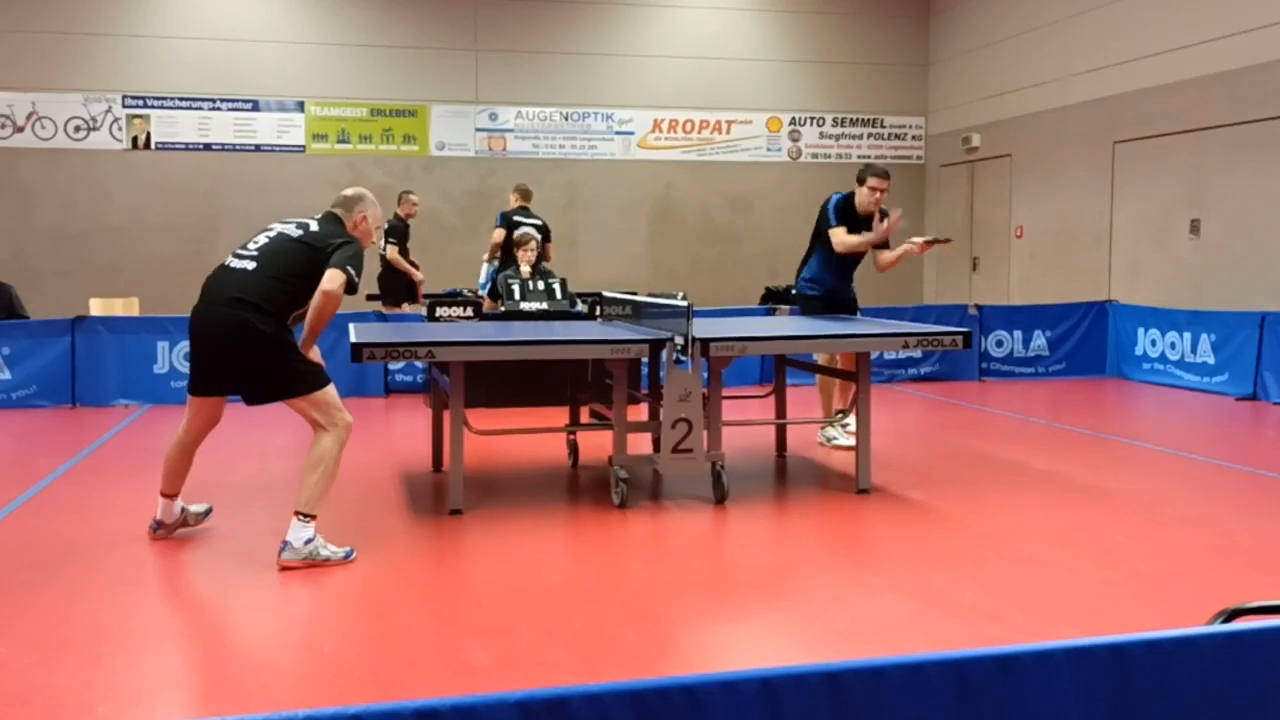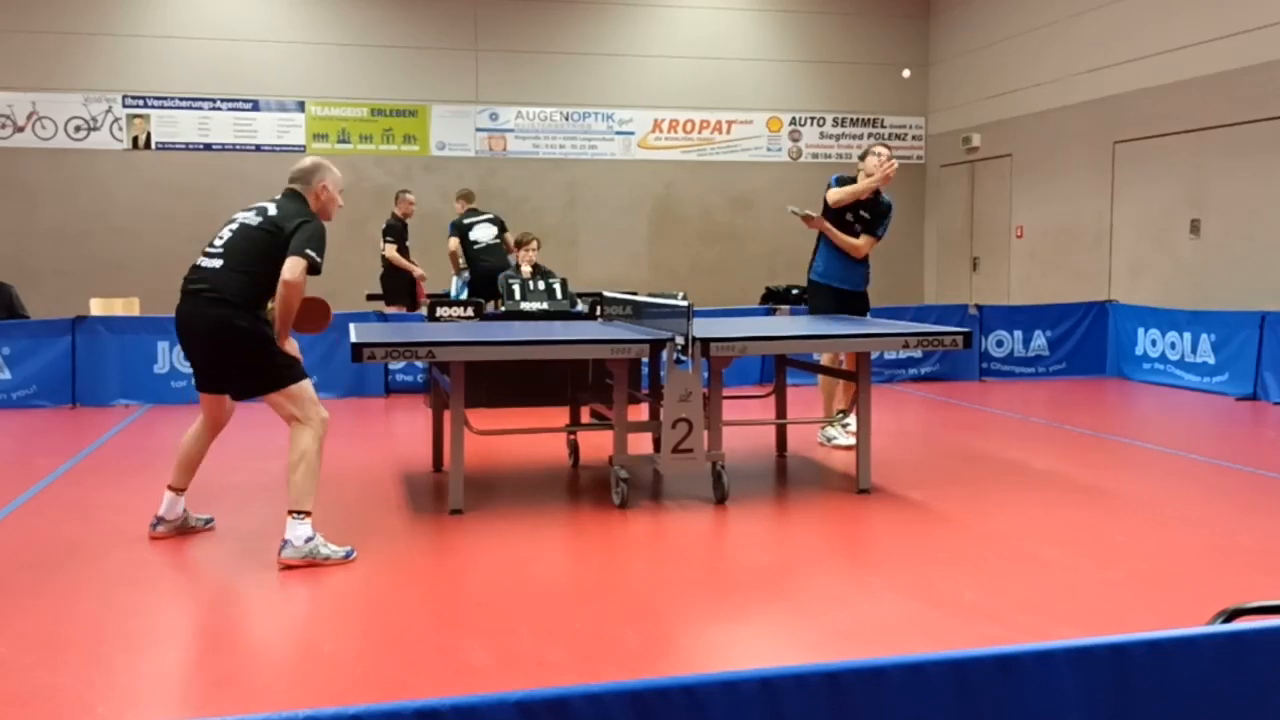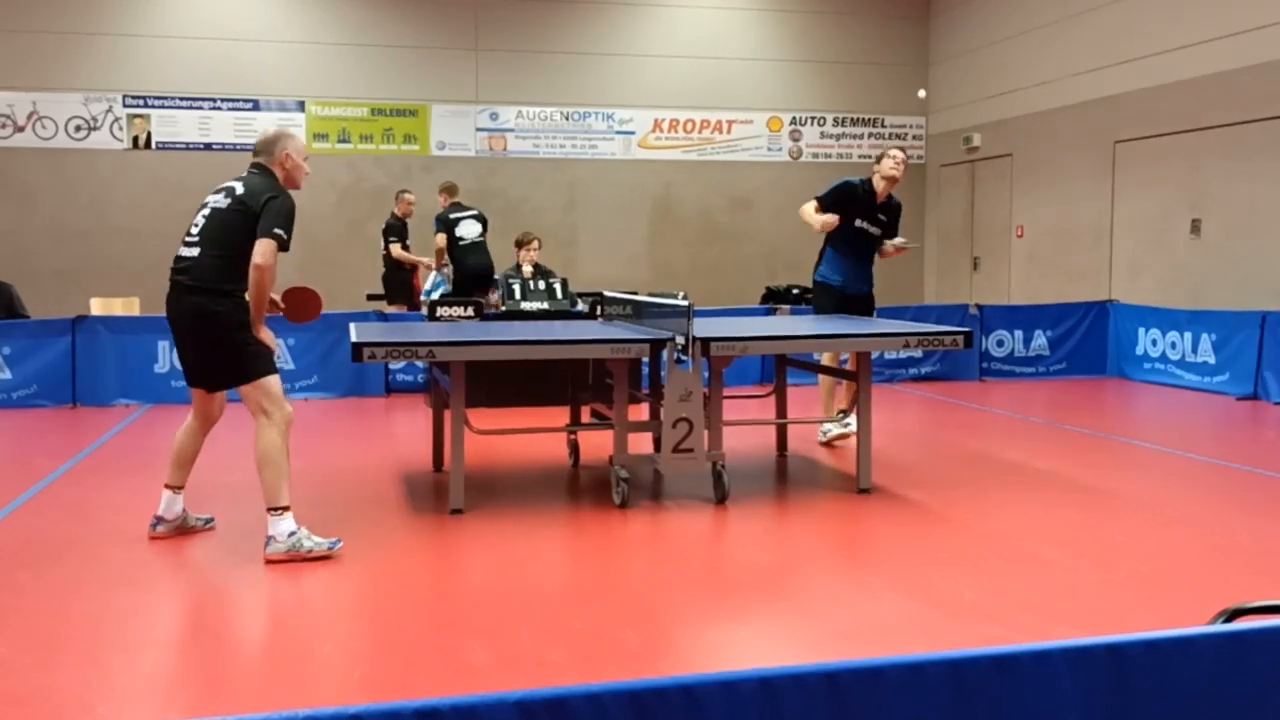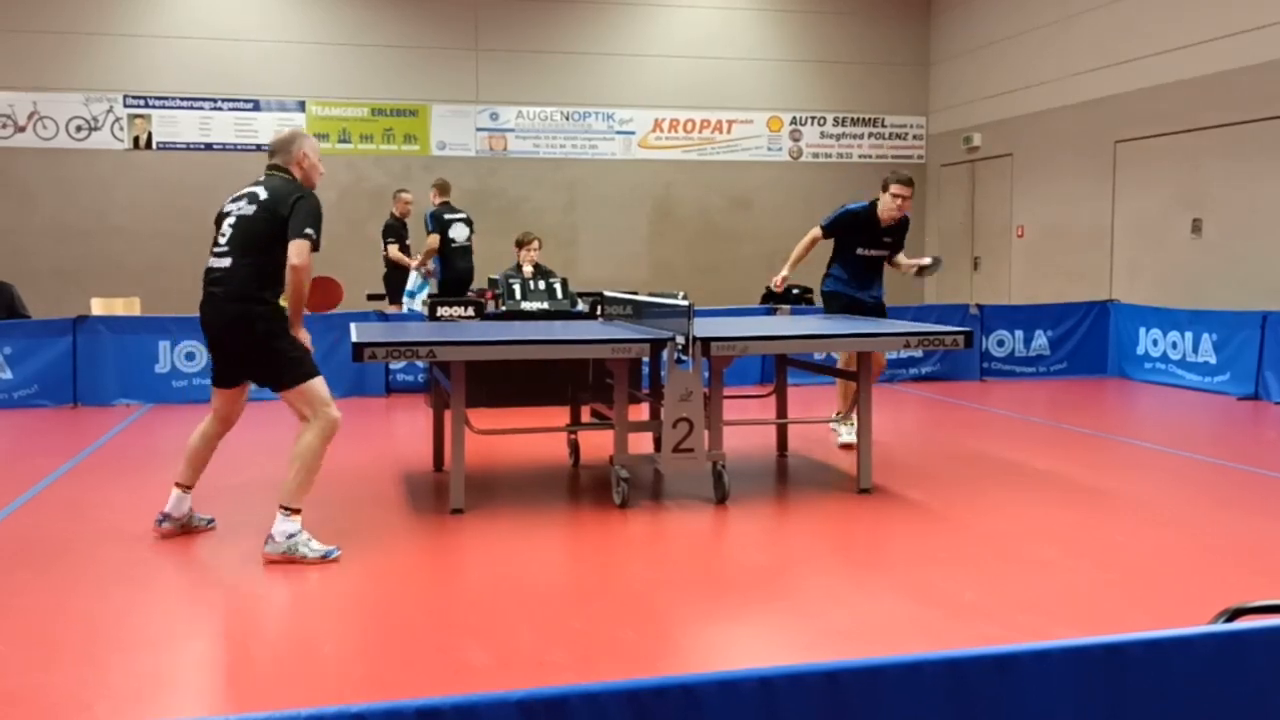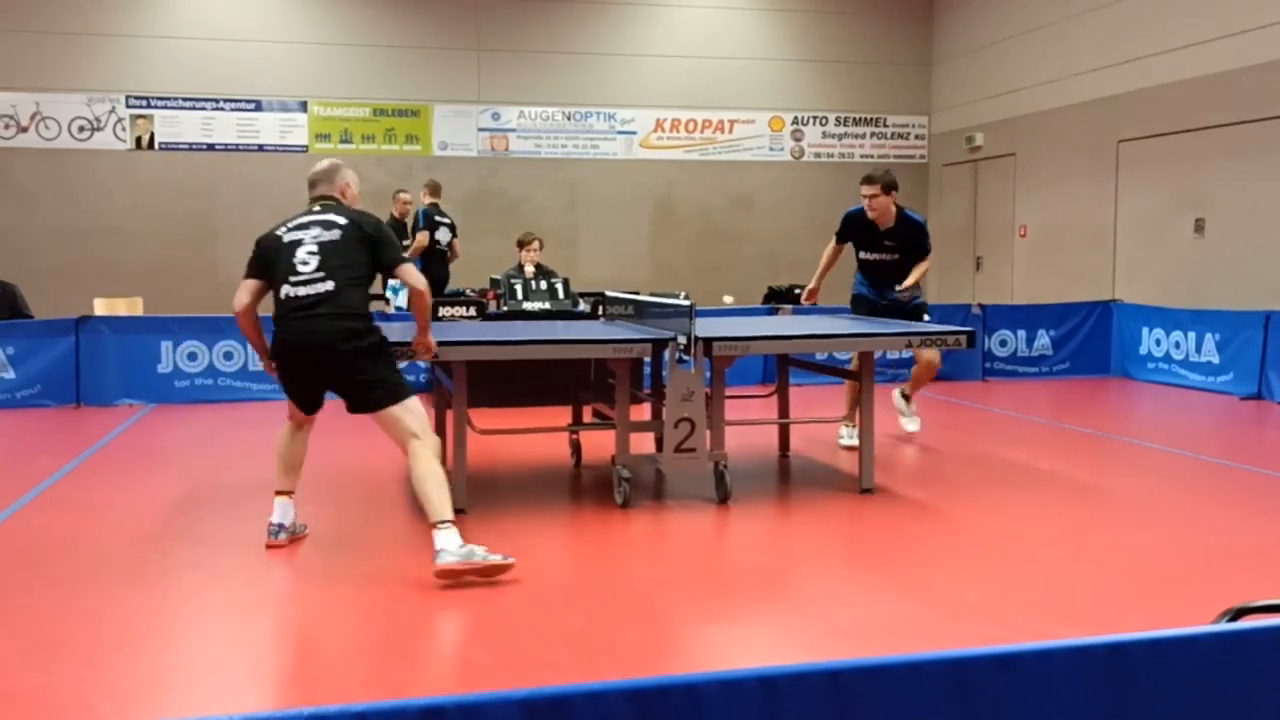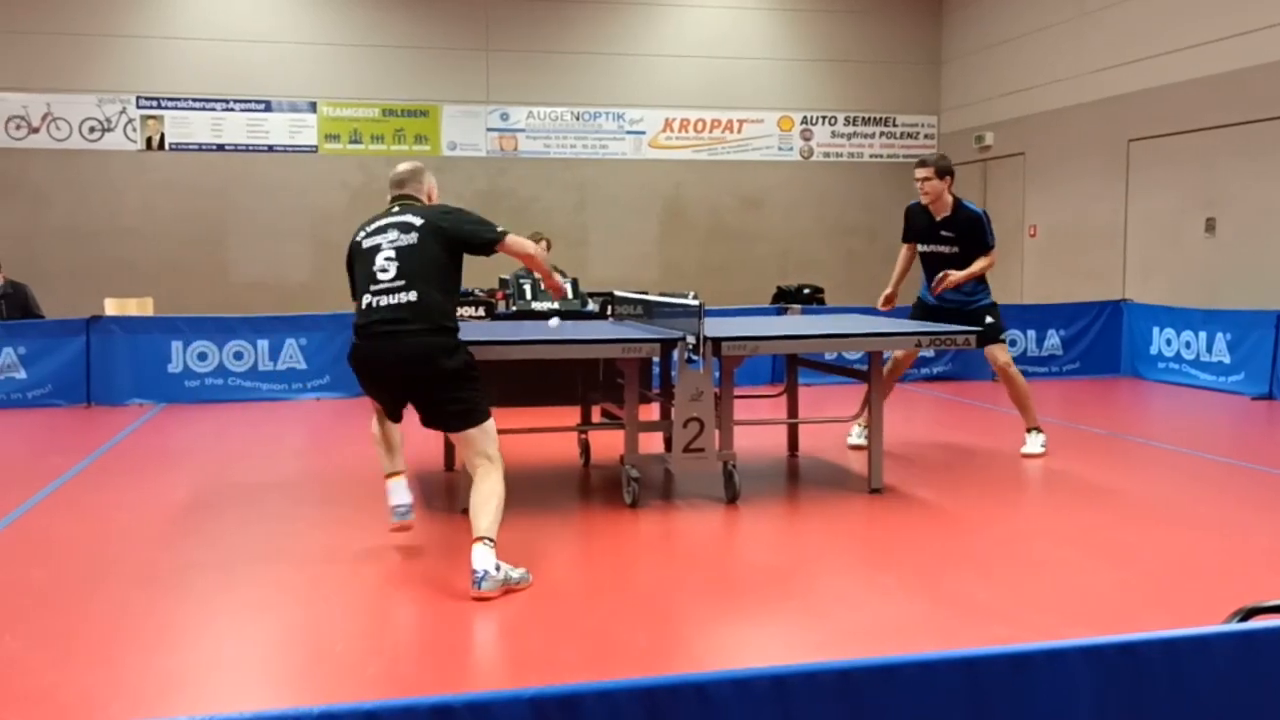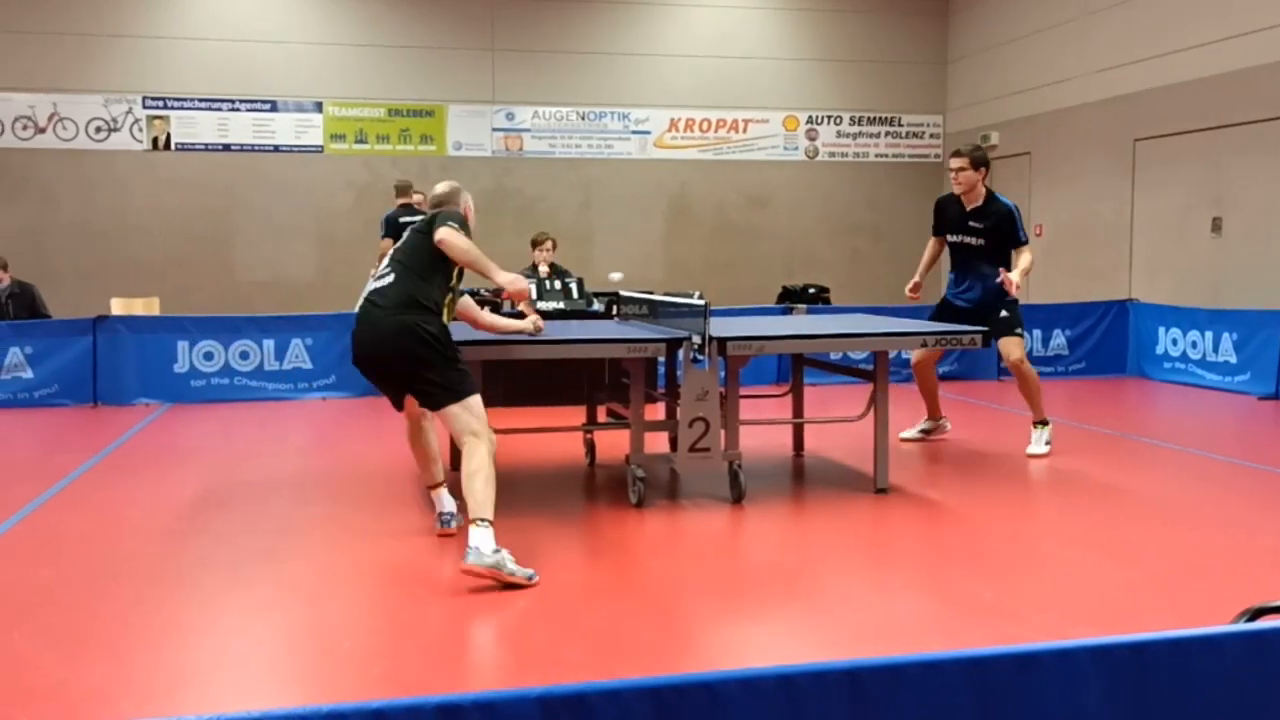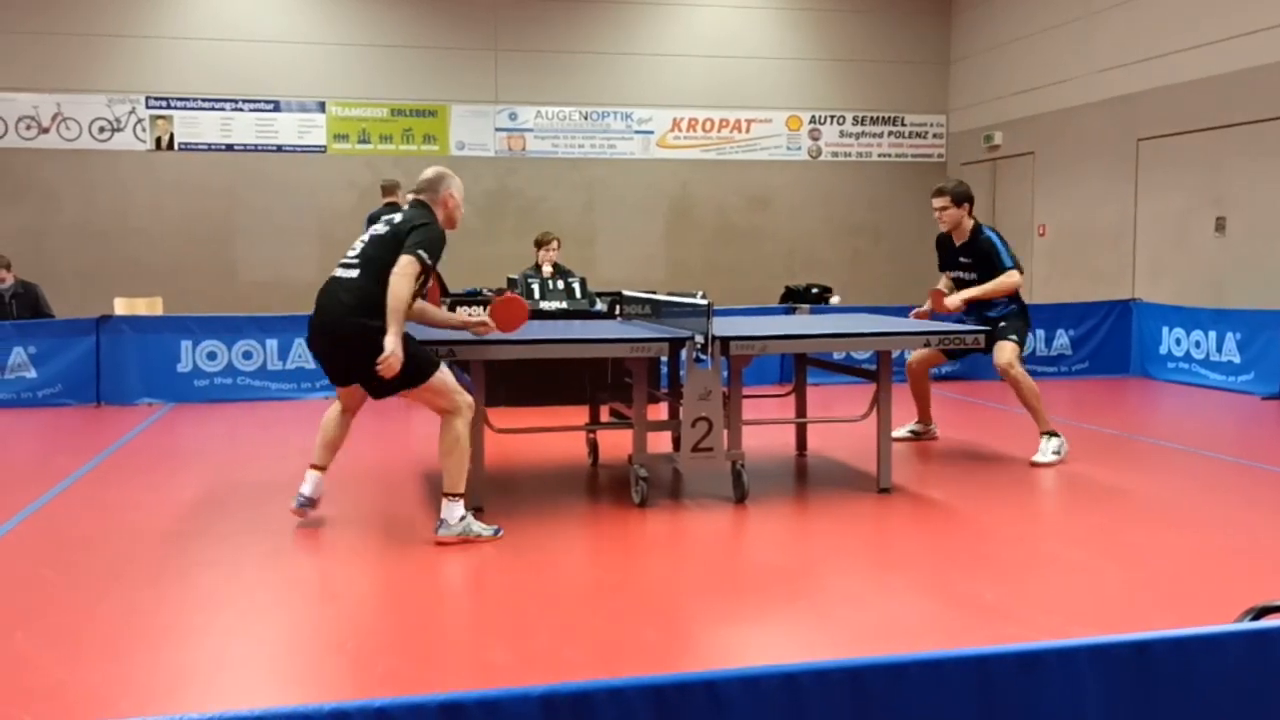
dt=0.3s
person 1, frame 1
left shoulder: (291, 228)
right shoulder: (347, 246)
right elbow: (330, 290)
right wrist: (307, 344)
left hip: (207, 317)
right hip: (249, 327)
left knee: (198, 422)
right knee: (334, 423)
left ankle: (166, 515)
right ankle: (300, 540)
person 1, frame 2
left shoulder: (258, 211)
right shoulder: (307, 224)
right elbow: (290, 279)
left wrist: (270, 317)
right wrist: (282, 335)
left hip: (191, 313)
right hip: (229, 321)
left knee: (214, 416)
right knee: (310, 419)
left ankle: (170, 513)
right ankle: (299, 537)
person 1, frame 3
left shoulder: (229, 190)
right shoulder: (276, 198)
right elbow: (261, 263)
left wrist: (258, 298)
right wrist: (258, 324)
left hip: (184, 304)
right hip: (215, 310)
left knee: (206, 411)
right knee: (274, 412)
left ankle: (169, 512)
right ankle: (282, 532)
person 1, frame 4
left shoulder: (242, 197)
right shoulder: (301, 198)
right elbow: (297, 263)
right wrist: (296, 324)
left hip: (217, 314)
right hip: (254, 319)
left knee: (224, 414)
right knee: (322, 416)
left ankle: (176, 510)
right ankle: (285, 532)
person 1, frame 5
left shoulder: (274, 237)
right shoulder: (365, 225)
left elbow: (242, 307)
right elbow: (416, 284)
left wrist: (263, 350)
right wrist: (424, 334)
left hip: (295, 344)
right hip: (352, 342)
left knee: (298, 420)
right knee: (420, 440)
left ankle: (281, 521)
right ankle: (449, 545)
person 1, frame 6
left shoulder: (362, 236)
right shoulder: (447, 218)
right elbow: (521, 248)
right wrist: (551, 278)
left hip: (372, 357)
right hip: (434, 352)
left knee: (384, 415)
right knee: (486, 462)
left ankle: (399, 499)
right ankle: (484, 565)
person 1, frame 7
left shoulder: (420, 236)
right shoulder: (449, 222)
left elbow: (468, 314)
right elbow: (449, 239)
left wrist: (521, 325)
right wrist: (498, 274)
left hip: (367, 342)
right hip: (408, 334)
left knee: (415, 411)
right knee: (476, 438)
left ankle: (447, 508)
right ankle: (484, 548)
person 1, frame 8
left shoulder: (395, 223)
right shoulder: (428, 230)
right elbow: (400, 276)
left wrist: (467, 322)
right wrist: (394, 337)
left hip: (325, 326)
right hip: (361, 329)
left knee: (349, 401)
right knee: (458, 407)
left ankle: (309, 491)
right ankle: (453, 517)
person 2, frame 1
left shoulder: (885, 218)
right shoulder: (837, 203)
left elbow: (882, 264)
right elbow: (840, 244)
left wrist: (907, 250)
right wrist: (874, 237)
left hip: (842, 292)
right hip: (812, 289)
left knee: (850, 355)
right knee: (827, 353)
left ankle: (842, 414)
right ankle: (828, 427)
person 2, frame 2
left shoulder: (883, 205)
right shoulder: (839, 182)
left elbow: (861, 249)
right elbow: (834, 200)
left wrist: (825, 227)
right wrist: (875, 180)
left hip: (856, 288)
right hip: (825, 283)
left knee: (856, 354)
right knee: (832, 351)
left ankle: (844, 413)
right ankle: (827, 426)
person 2, frame 3
left shoulder: (894, 208)
right shoulder: (849, 188)
left elbow: (883, 250)
right elbow: (809, 207)
left wrist: (896, 247)
right wrist: (817, 218)
left hip: (862, 289)
right hip: (830, 283)
right knee: (832, 349)
left ankle: (845, 413)
right ankle: (828, 422)
person 2, frame 4
left shoulder: (902, 224)
right shoulder: (852, 214)
right elbow: (814, 236)
left wrist: (909, 264)
right wrist: (787, 269)
left hip: (872, 296)
right hip: (840, 291)
left knee: (878, 362)
right knee: (851, 350)
left ankle: (846, 413)
right ankle: (843, 421)
person 2, frame 5
left shoulder: (914, 225)
right shoulder: (852, 218)
left elbow: (924, 259)
right elbow: (836, 246)
left wrist: (908, 282)
right wrist: (816, 281)
left hip: (906, 298)
right hip: (867, 296)
left knee: (930, 361)
left ankle: (905, 396)
right ankle: (849, 424)
person 2, frame 6
left shoulder: (973, 216)
right shoulder: (913, 213)
left elbow: (988, 257)
left wrist: (961, 276)
right wrist: (892, 287)
left hip: (973, 301)
right hip: (931, 300)
left knee: (1002, 363)
right knee: (900, 358)
left ankle: (1033, 431)
right ankle: (863, 423)
person 2, frame 7
left shoulder: (1003, 210)
right shoulder: (944, 205)
left elbow: (1024, 251)
left wrist: (1017, 275)
right wrist: (918, 276)
left hip: (996, 300)
right hip: (956, 300)
left knee: (1015, 358)
right knee: (920, 361)
left ankle: (1040, 425)
right ankle: (936, 420)
person 2, frame 8
left shoulder: (988, 240)
right shoulder: (944, 241)
left elbow: (1013, 280)
left wrist: (964, 296)
right wrist: (929, 307)
left hip: (1007, 317)
right hip: (971, 320)
left knee: (1006, 363)
right knee: (915, 363)
left ankle: (1051, 437)
right ankle: (925, 424)
